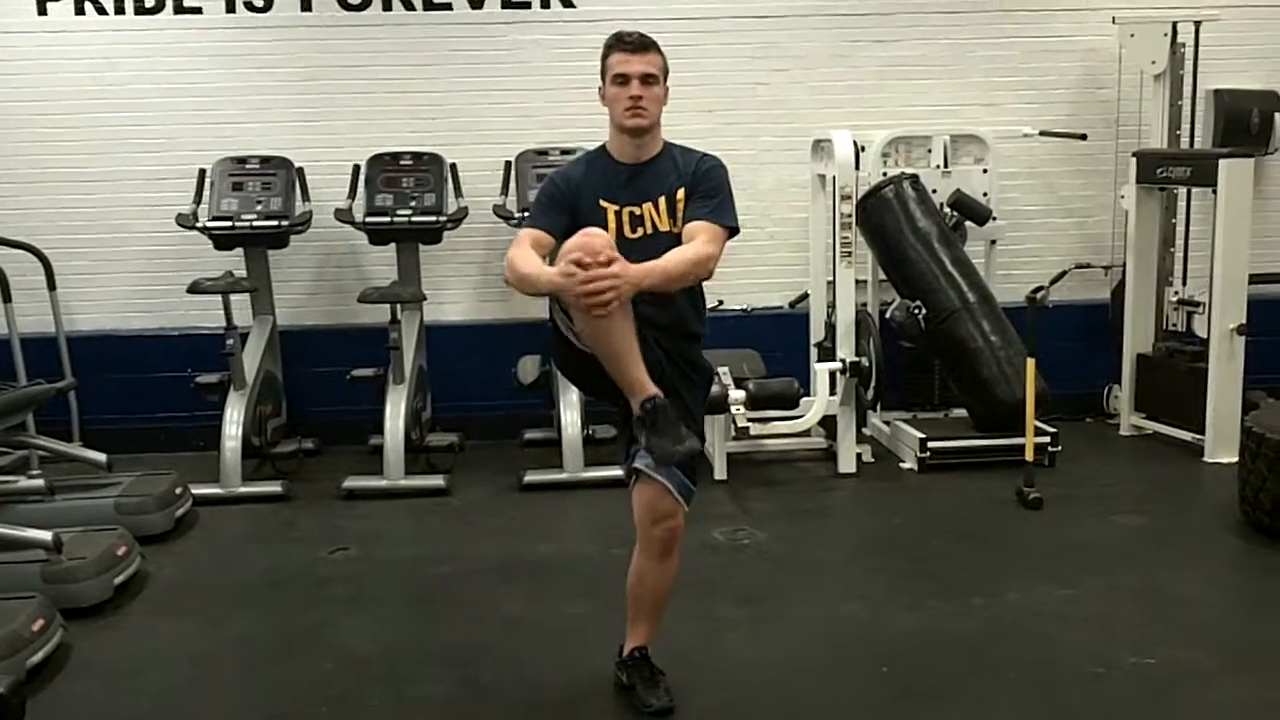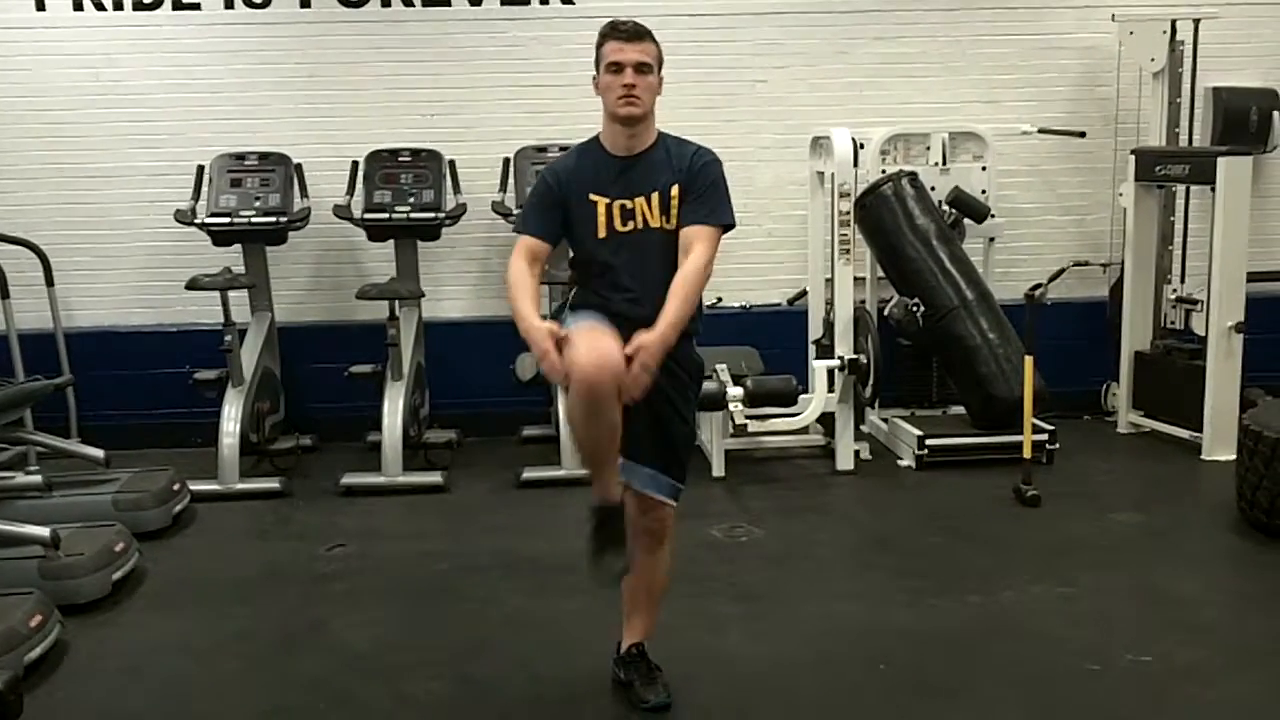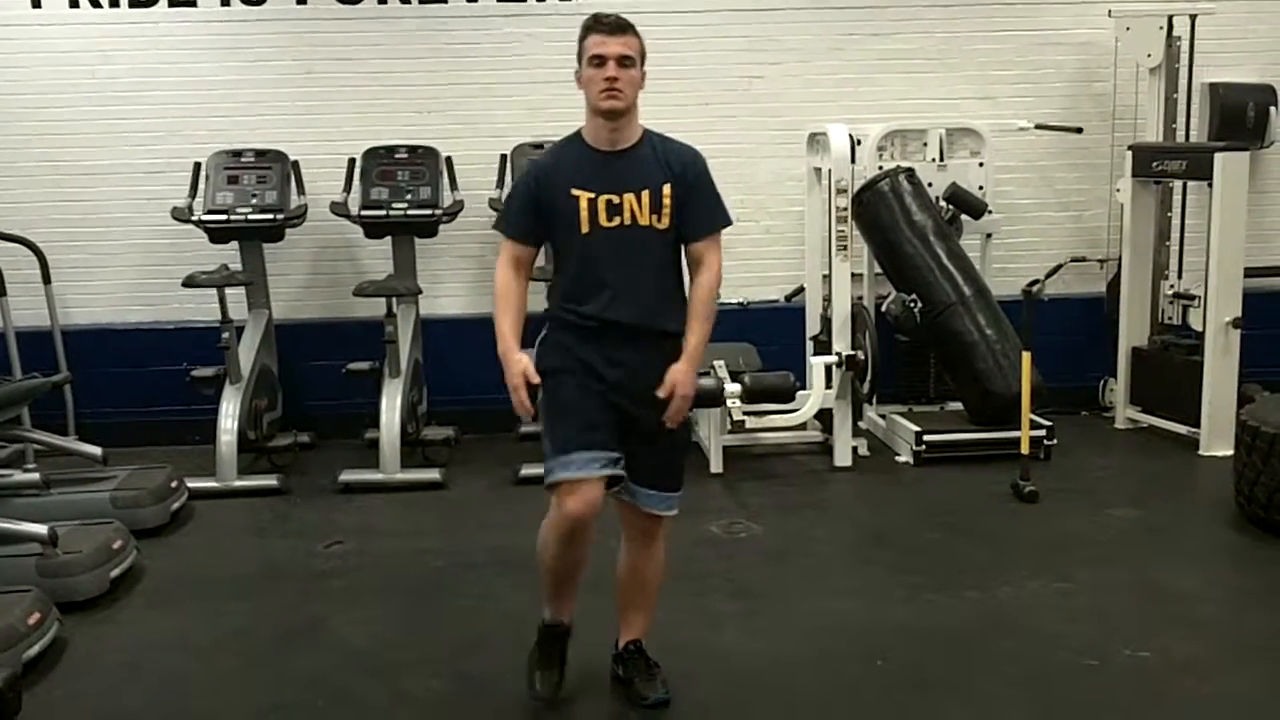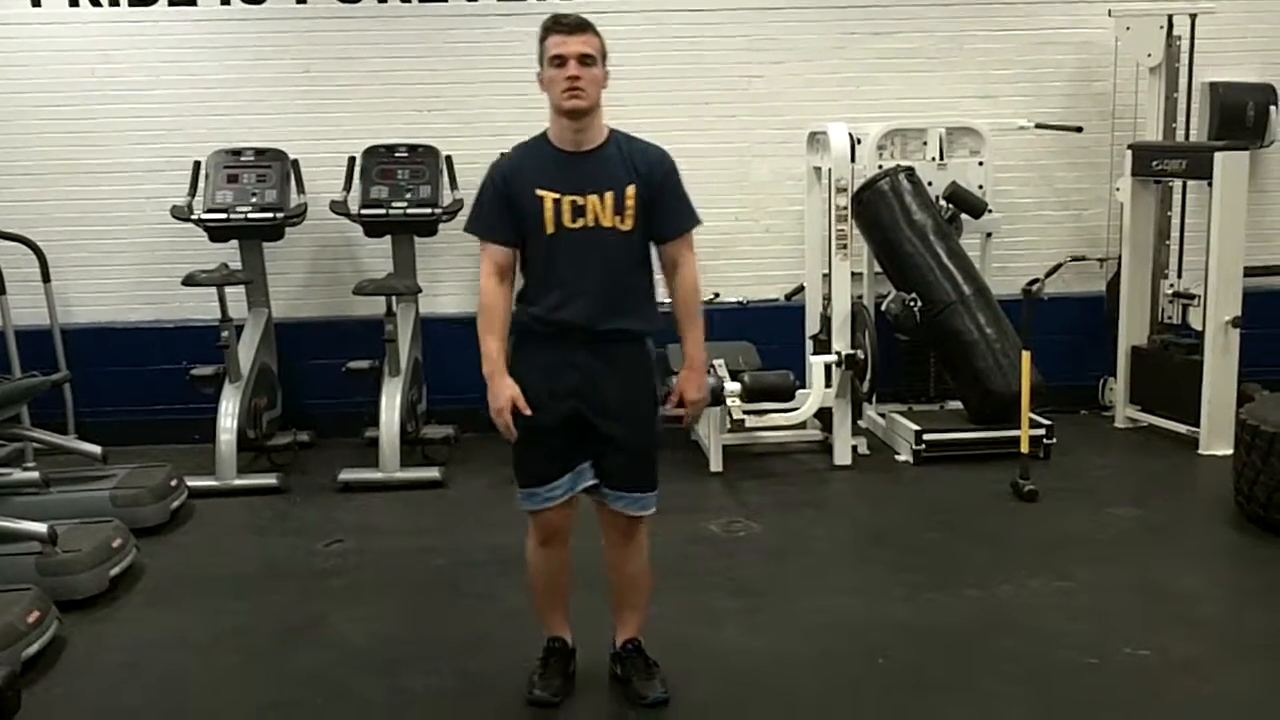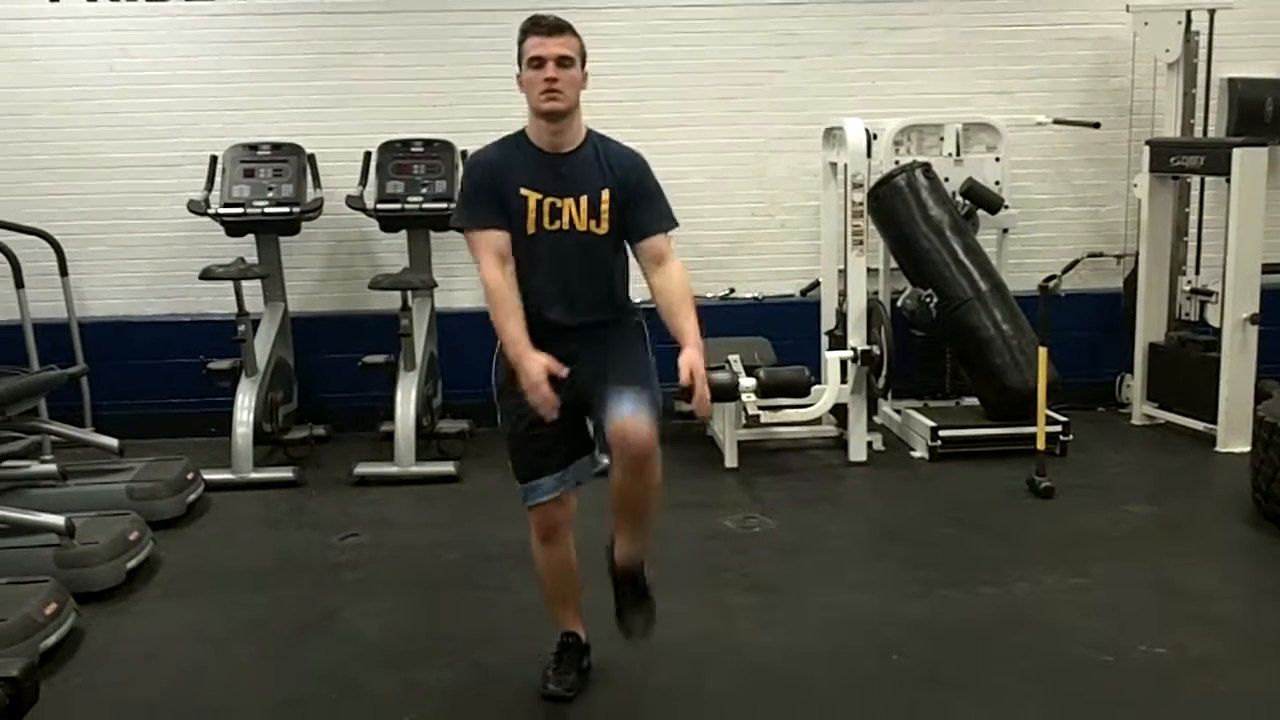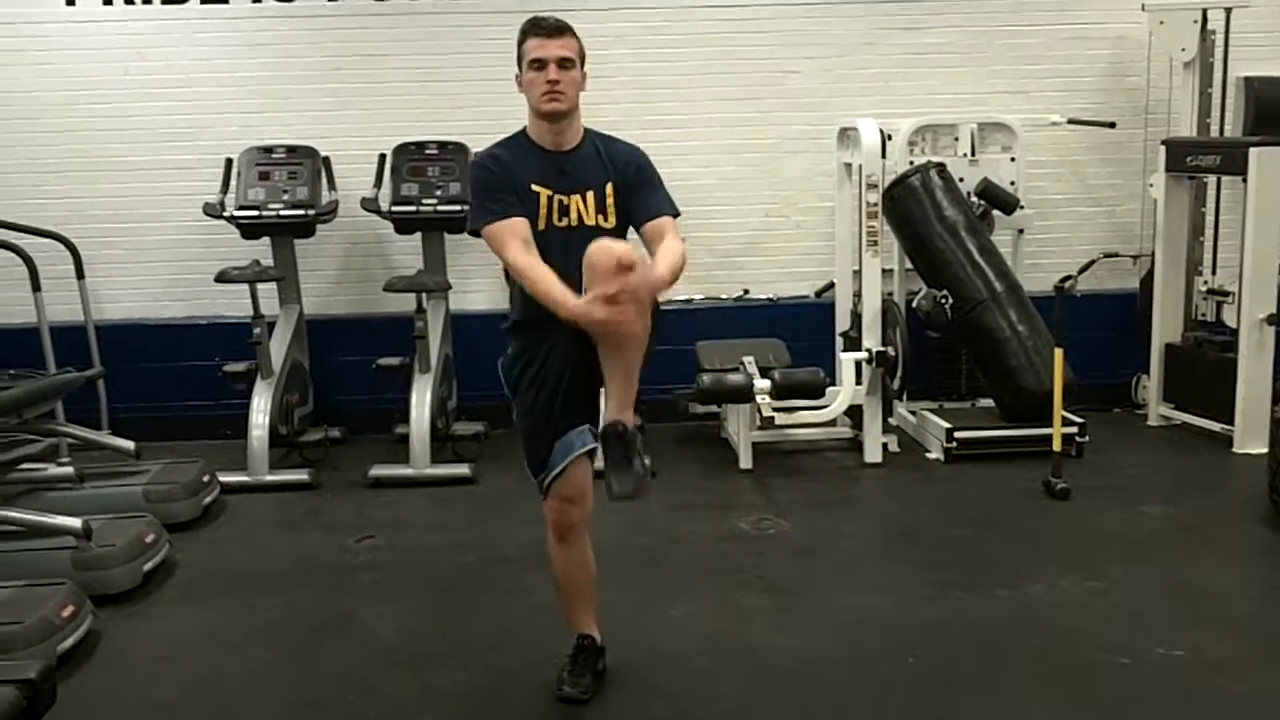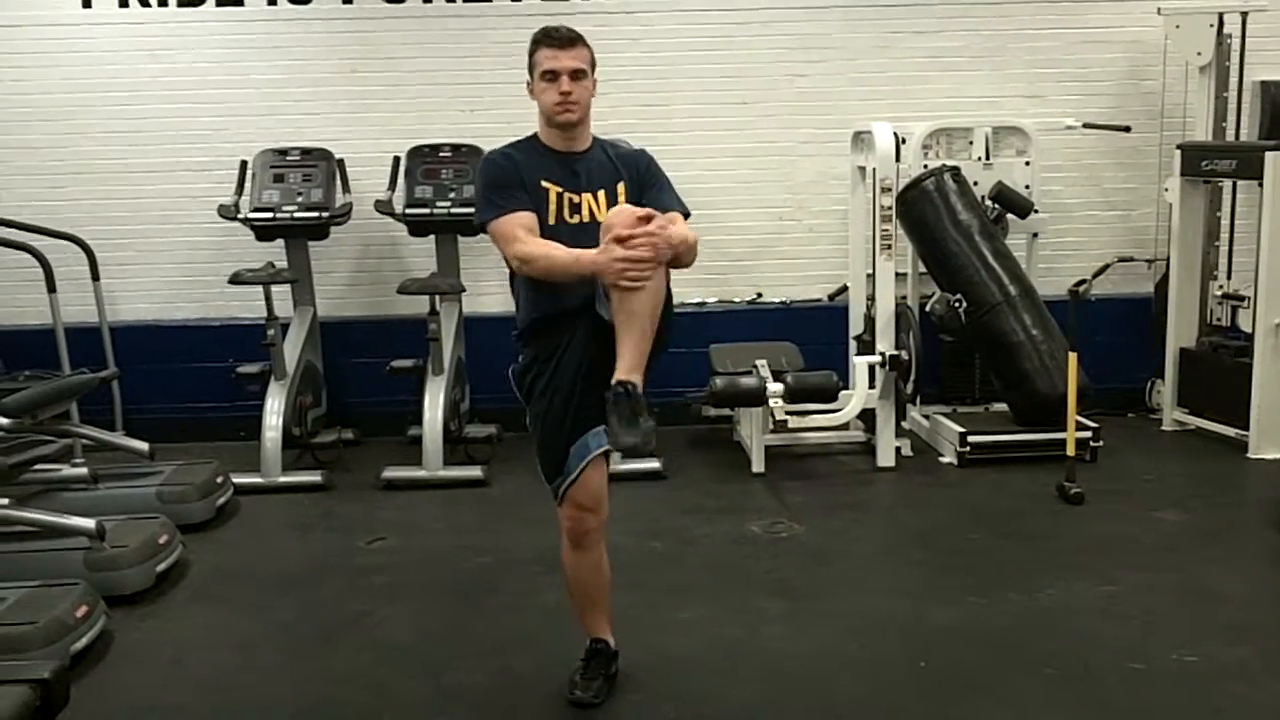
dt=0.3s
person 1, frame 1
left shoulder: (701, 172)
right shoulder: (573, 181)
left elbow: (704, 253)
right elbow: (518, 258)
left wrist: (634, 275)
right wrist: (556, 276)
left hip: (674, 353)
right hip: (595, 348)
left knee: (663, 520)
right knee: (589, 246)
left ankle: (635, 657)
right ankle: (647, 414)
person 1, frame 2
left shoulder: (696, 166)
right shoulder: (566, 175)
left elbow: (697, 260)
right elbow: (523, 262)
left wrist: (659, 338)
right wrist: (533, 326)
left hip: (667, 355)
right hip: (596, 337)
left knee: (656, 514)
right knee: (594, 362)
left ankle: (632, 652)
right ankle: (608, 503)
person 1, frame 3
left shoulder: (681, 165)
right shoulder: (547, 172)
left elbow: (706, 267)
right elbow: (513, 265)
left wrist: (689, 359)
right wrist: (510, 349)
left hip: (656, 363)
right hip: (575, 358)
left knee: (647, 519)
right knee: (577, 506)
left ankle: (631, 650)
right ankle: (554, 628)
person 1, frame 4
left shoulder: (648, 165)
right shoulder: (513, 173)
left elbow: (681, 267)
right elbow: (495, 276)
left wrist: (694, 362)
right wrist: (495, 373)
left hip: (624, 365)
right hip: (541, 368)
left knee: (627, 520)
right knee: (548, 523)
left ankle: (628, 647)
right ankle: (557, 646)
person 1, frame 5
left shoulder: (623, 166)
right shoulder: (490, 170)
left elbow: (661, 261)
right elbow: (495, 271)
left wrist: (691, 346)
right wrist: (522, 358)
left hip: (609, 343)
right hip: (534, 359)
left knee: (635, 442)
right knee: (548, 514)
left ankle: (629, 561)
right ankle: (571, 640)
person 1, frame 6
left shoulder: (625, 160)
right shoulder: (495, 168)
left elbow: (669, 240)
right elbow: (518, 256)
left wrist: (652, 275)
right wrist: (574, 308)
left hip: (609, 334)
right hip: (542, 343)
left knee: (608, 255)
right knee: (564, 507)
left ankle: (621, 429)
right ankle: (587, 643)
person 1, frame 7
left shoulder: (632, 165)
right shoulder: (505, 167)
left elbow: (685, 242)
right elbow: (523, 250)
left wrist: (664, 238)
right wrist: (598, 260)
left hip: (623, 327)
right hip: (553, 346)
left knee: (631, 224)
right knee: (580, 513)
left ankle: (628, 392)
right ankle: (600, 648)
